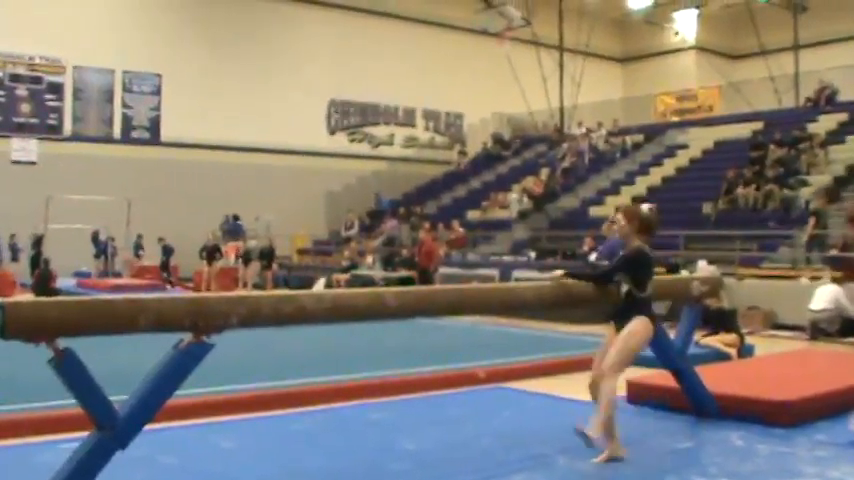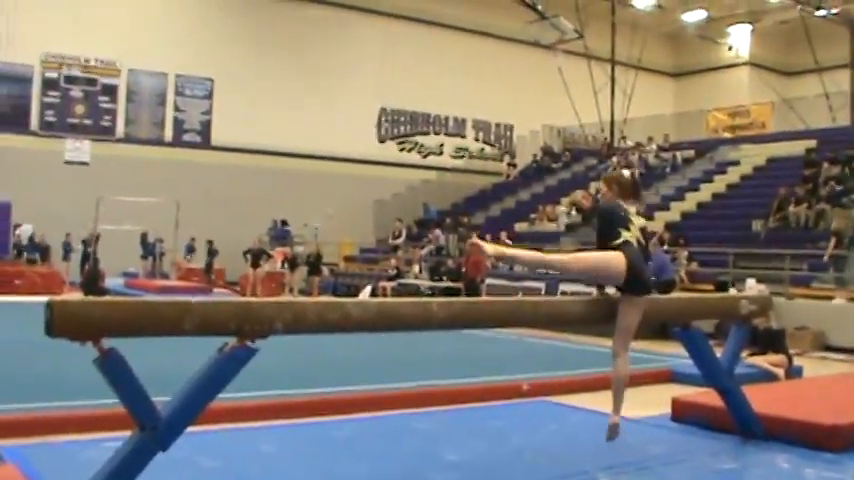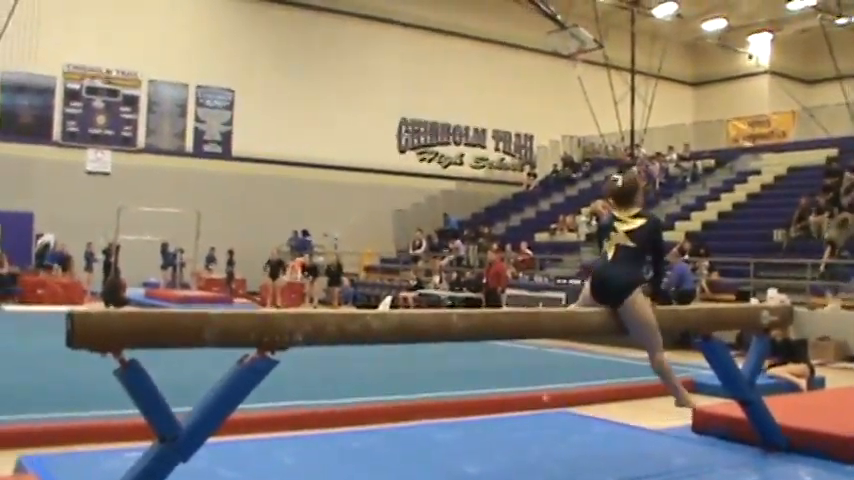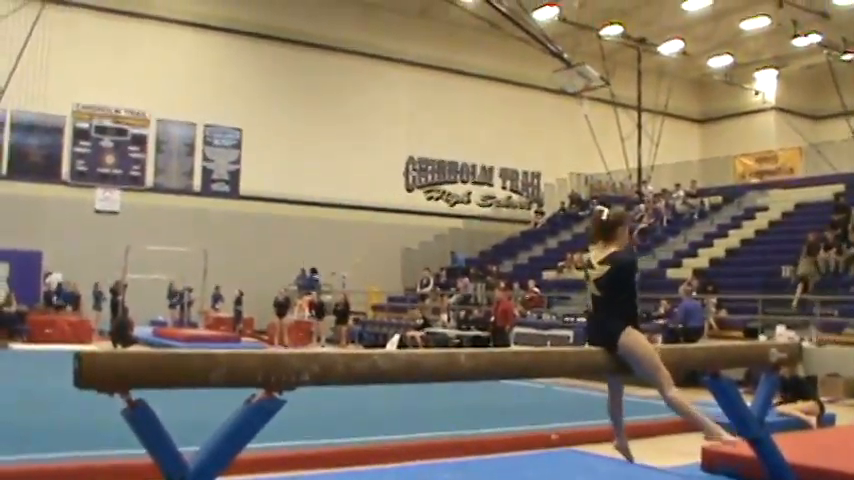
dt=0.5s
person 1, frame 1
left shoulder: (637, 253)
right shoulder: (629, 253)
left elbow: (604, 275)
right elbow: (605, 279)
left wrist: (567, 274)
left hip: (639, 321)
right hip: (621, 321)
left knee: (609, 373)
right knee: (596, 383)
left ankle: (597, 427)
right ankle: (613, 447)
person 1, frame 2
left shoulder: (608, 209)
right shoulder: (639, 220)
left elbow: (601, 244)
left wrist: (600, 284)
left hip: (621, 265)
right hip: (642, 281)
left knee: (552, 259)
right knee: (621, 350)
left ankle: (496, 250)
right ankle: (615, 413)
person 1, frame 3
left shoulder: (607, 221)
right shoulder: (652, 224)
right elbow: (658, 264)
right wrist: (655, 293)
left hip: (599, 280)
right hip: (625, 287)
left knee: (580, 310)
right knee: (655, 349)
right ankle: (680, 395)
person 1, frame 4
left shoulder: (591, 259)
right shoulder: (626, 260)
right elbow: (630, 301)
right wrist: (636, 333)
left hip: (595, 331)
right hip: (618, 330)
left knee: (614, 387)
right knee: (666, 384)
left ankle: (620, 438)
right ankle: (709, 427)
